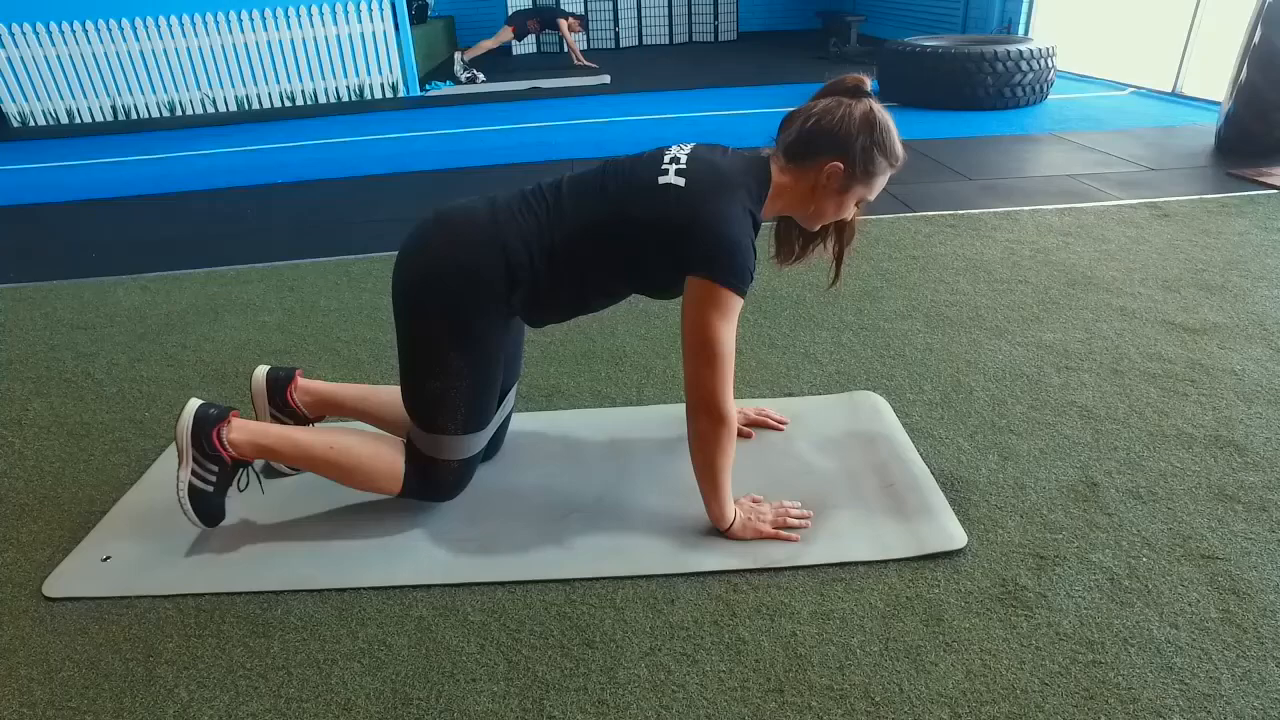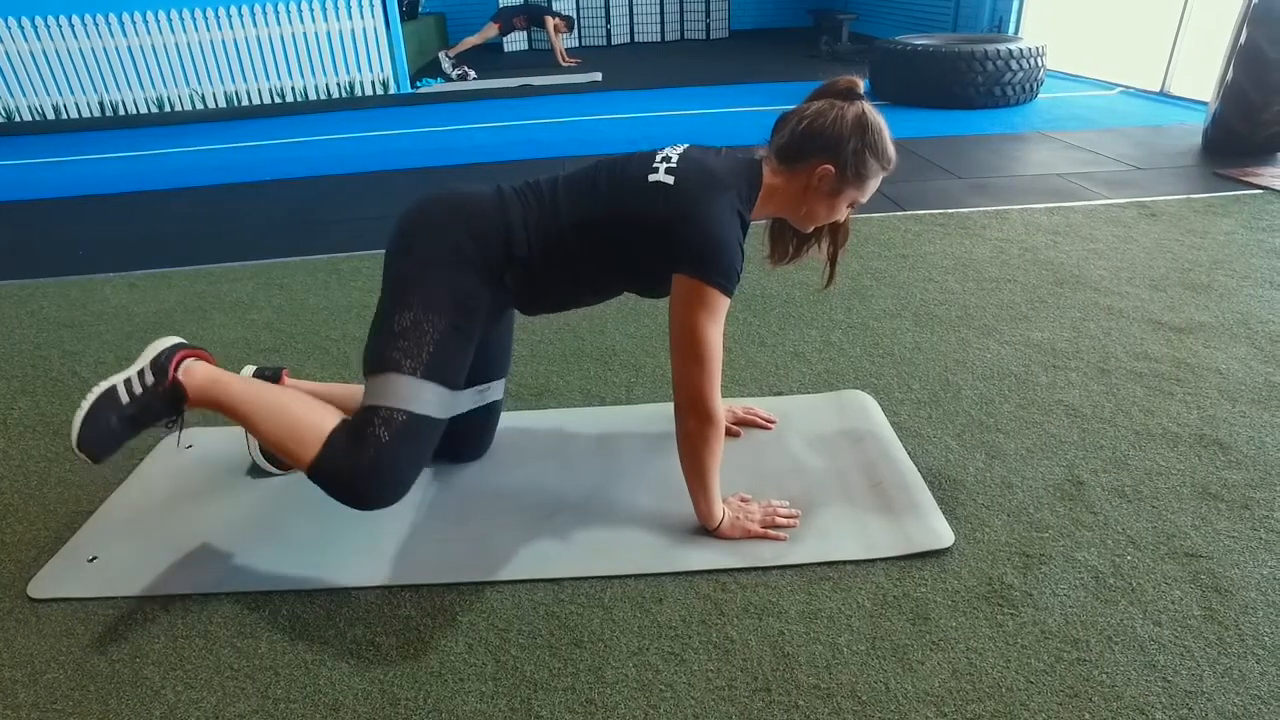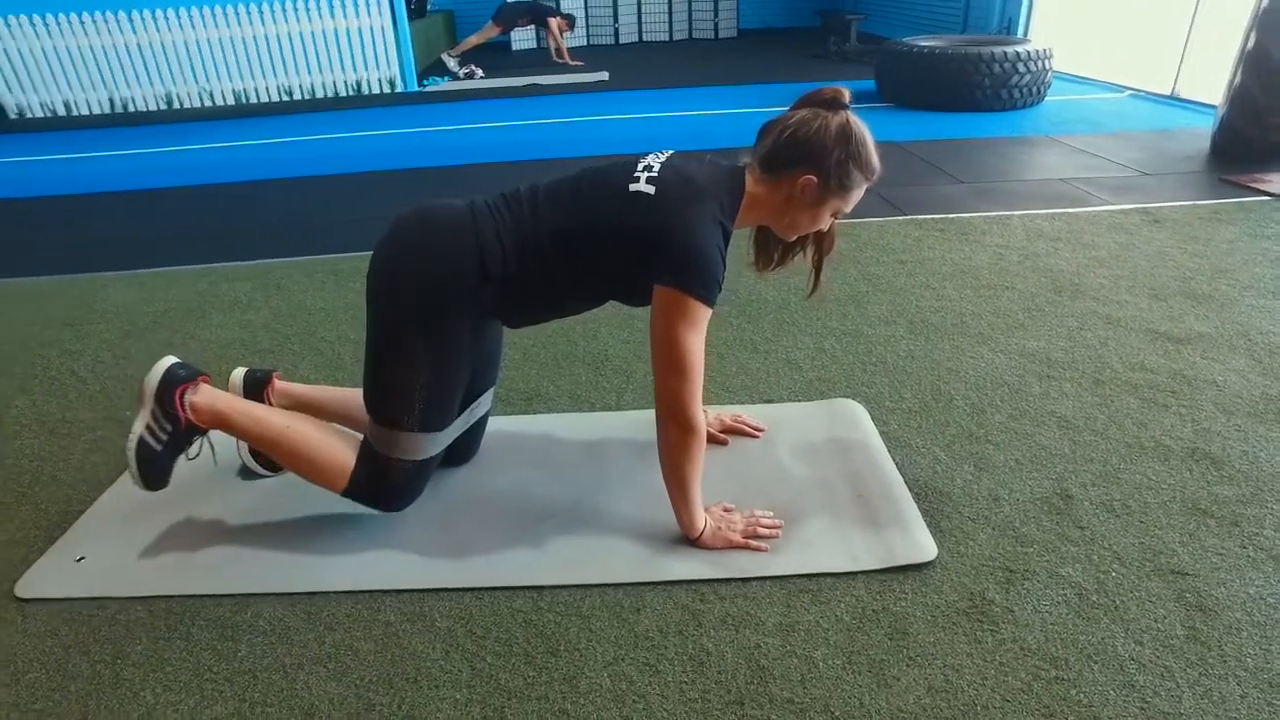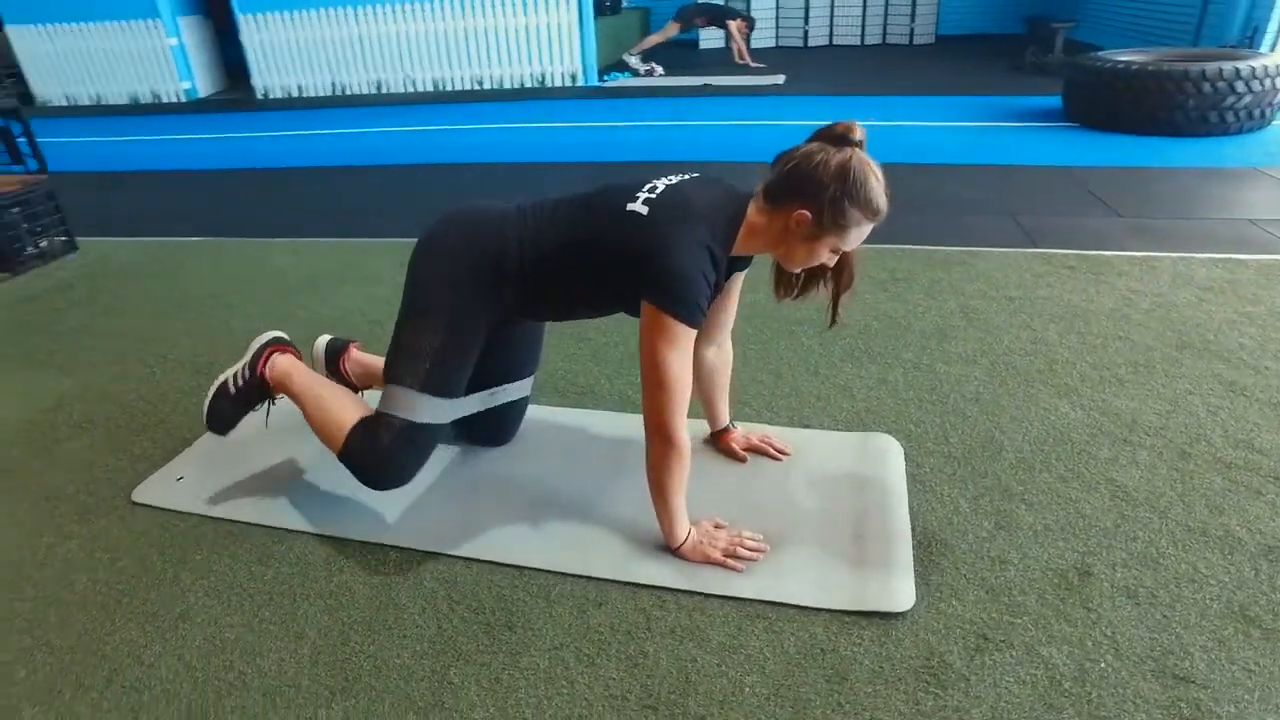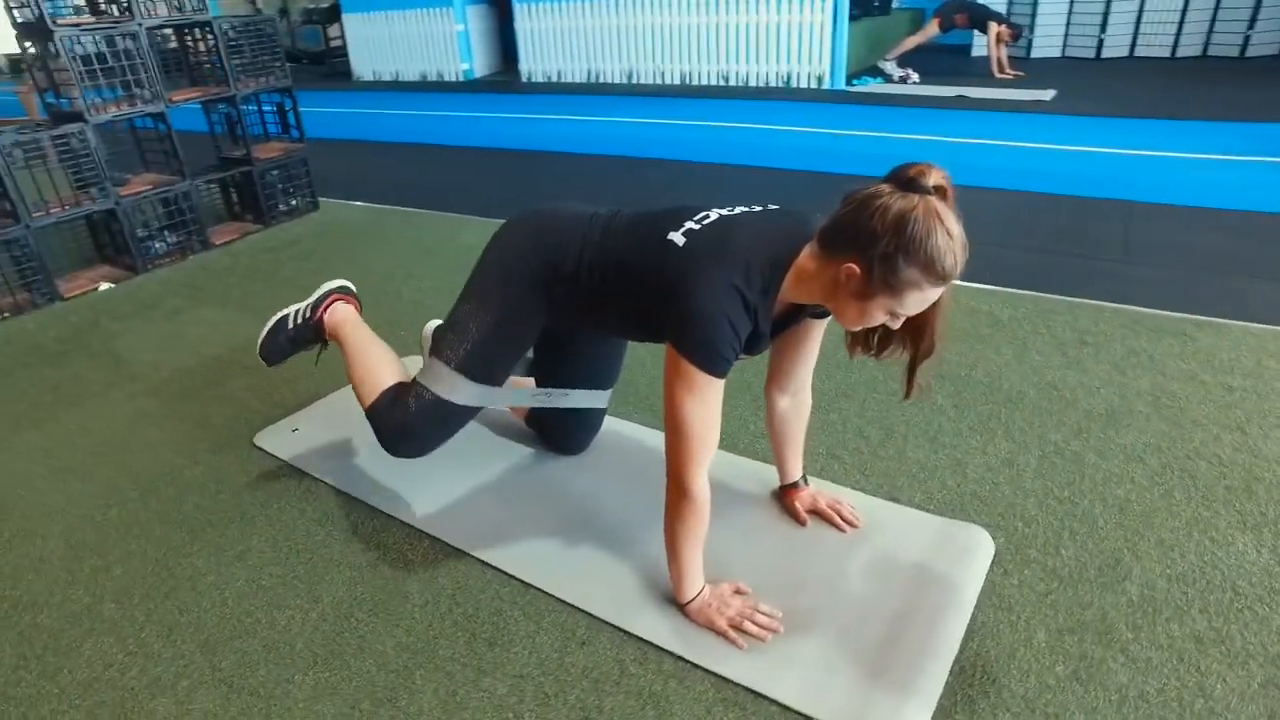
dt=1s
person 1, frame 1
left shoulder: (734, 171)
right shoulder: (726, 226)
right elbow: (708, 402)
left wrist: (723, 410)
right wrist: (727, 514)
left hip: (470, 255)
right hip: (464, 278)
left knee: (480, 435)
right knee: (440, 472)
left ankle: (296, 395)
right ankle: (231, 435)
person 1, frame 2
left shoulder: (729, 174)
right shoulder: (714, 225)
right elbow: (694, 400)
left wrist: (710, 409)
right wrist: (713, 513)
left hip: (474, 250)
right hip: (453, 254)
left knee: (465, 439)
right knee: (371, 473)
left ankle: (282, 388)
right ankle: (186, 378)
person 1, frame 3
left shoulder: (712, 182)
right shoulder: (695, 233)
right elbow: (676, 411)
left wrist: (698, 417)
right wrist: (696, 524)
left hip: (451, 260)
right hip: (436, 279)
left knee: (456, 445)
right knee: (391, 481)
left ankle: (268, 392)
right ankle: (196, 401)
person 1, frame 4
left shoulder: (735, 219)
right shoulder: (684, 253)
left elbow: (712, 342)
right elbow: (665, 424)
left wrist: (723, 428)
right wrist: (680, 534)
left hip: (512, 276)
right hip: (466, 264)
left knee: (494, 428)
right knee: (385, 461)
left ankle: (346, 359)
right ankle: (277, 366)
person 1, frame 5
left shoulder: (812, 262)
right shoulder: (718, 298)
left elbow: (788, 390)
right elbow: (688, 474)
left wrist: (792, 483)
right wrist: (692, 594)
left hip: (588, 284)
right hip: (531, 269)
left knee: (566, 438)
right knee: (411, 428)
left ankle: (458, 347)
right ankle: (335, 314)
